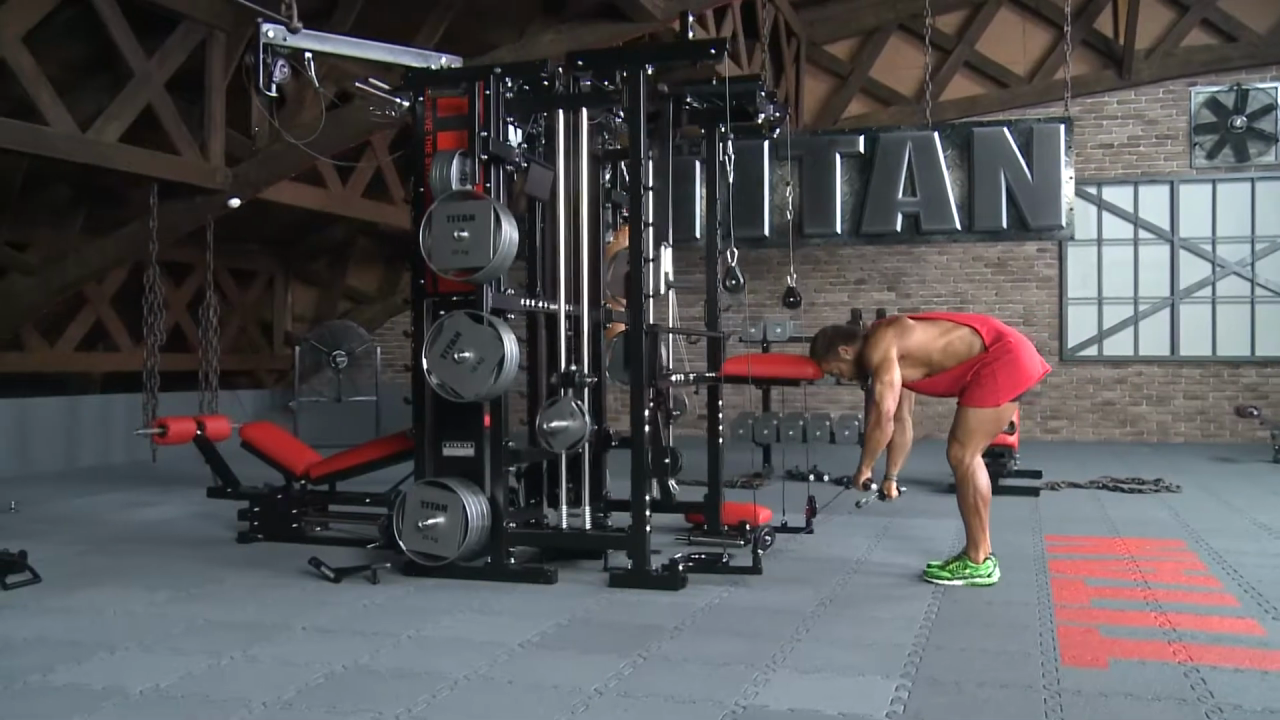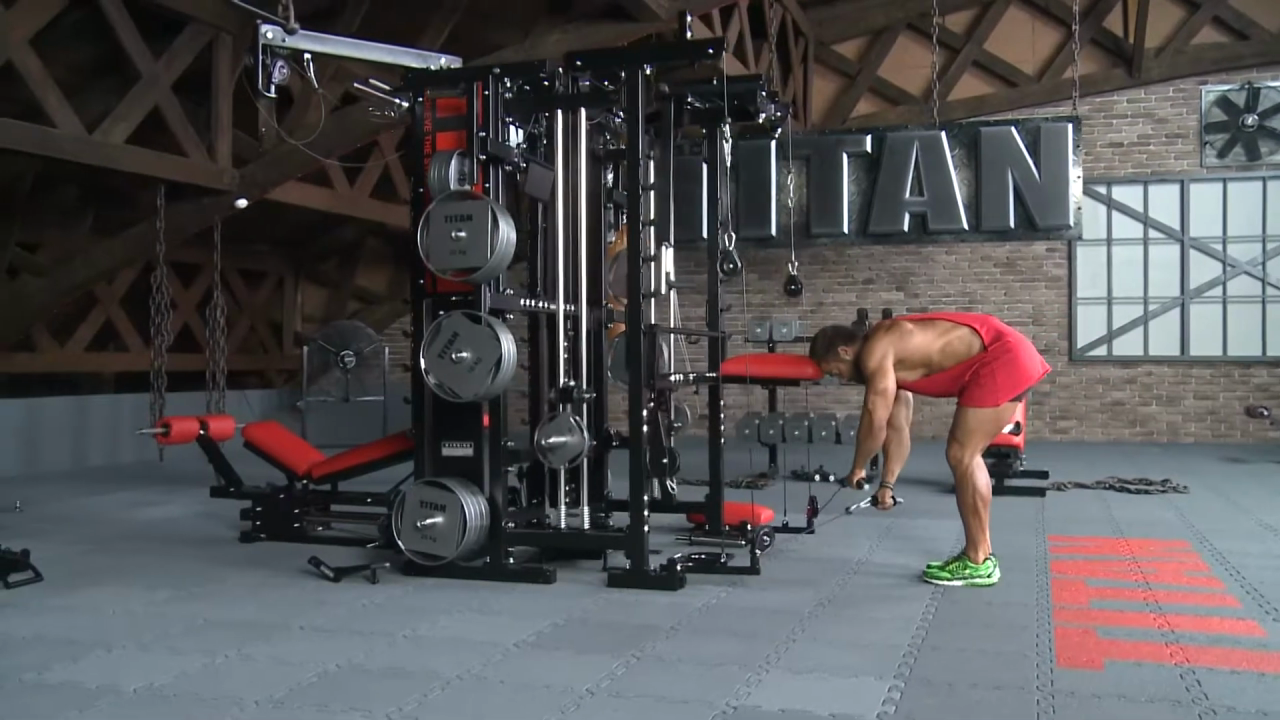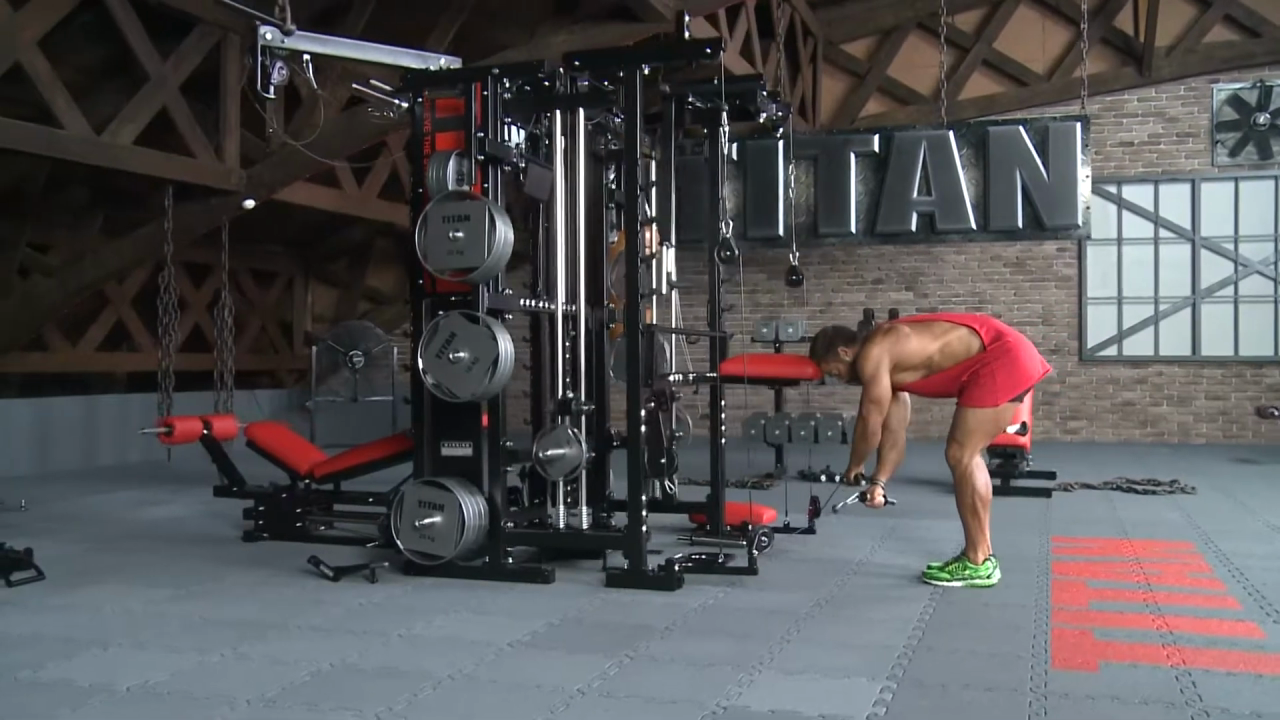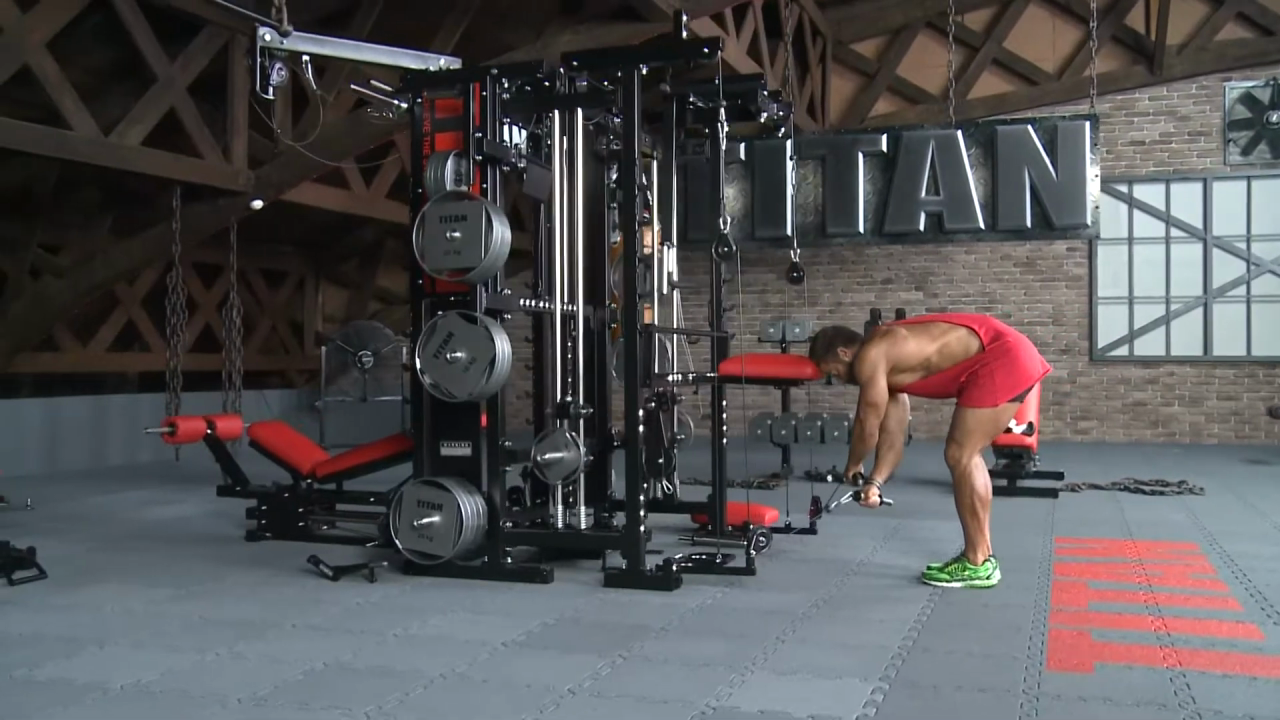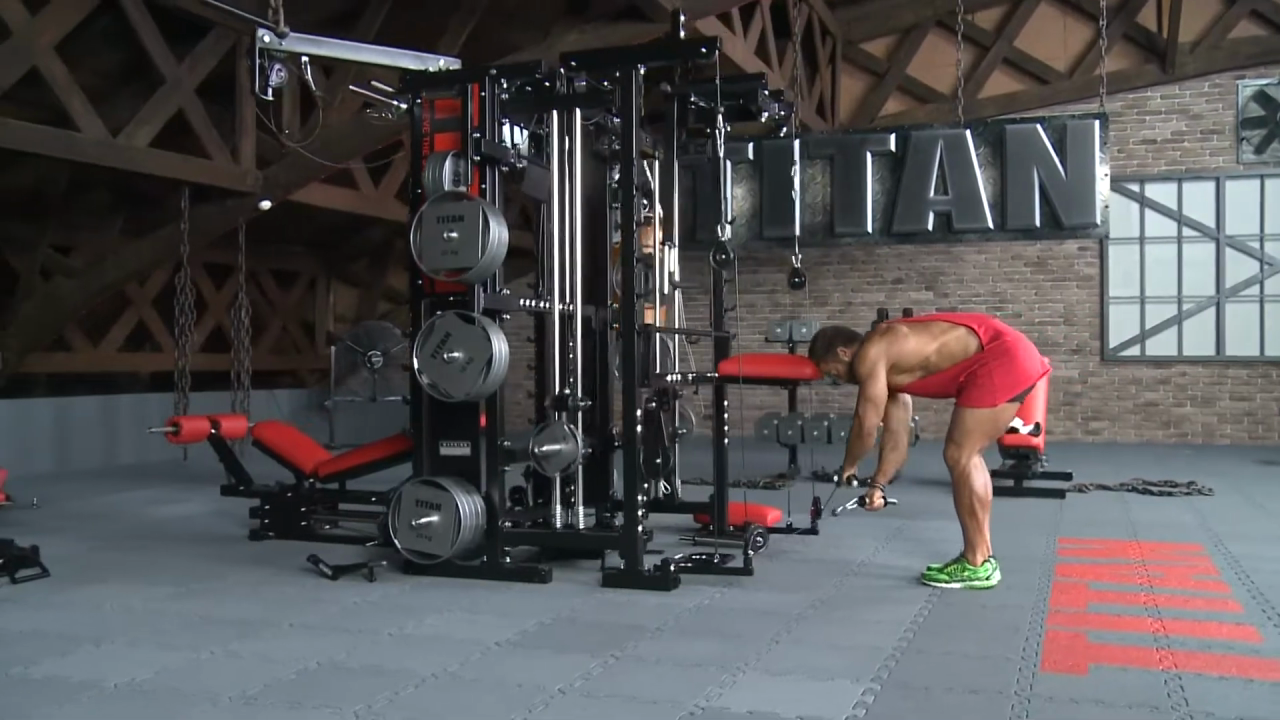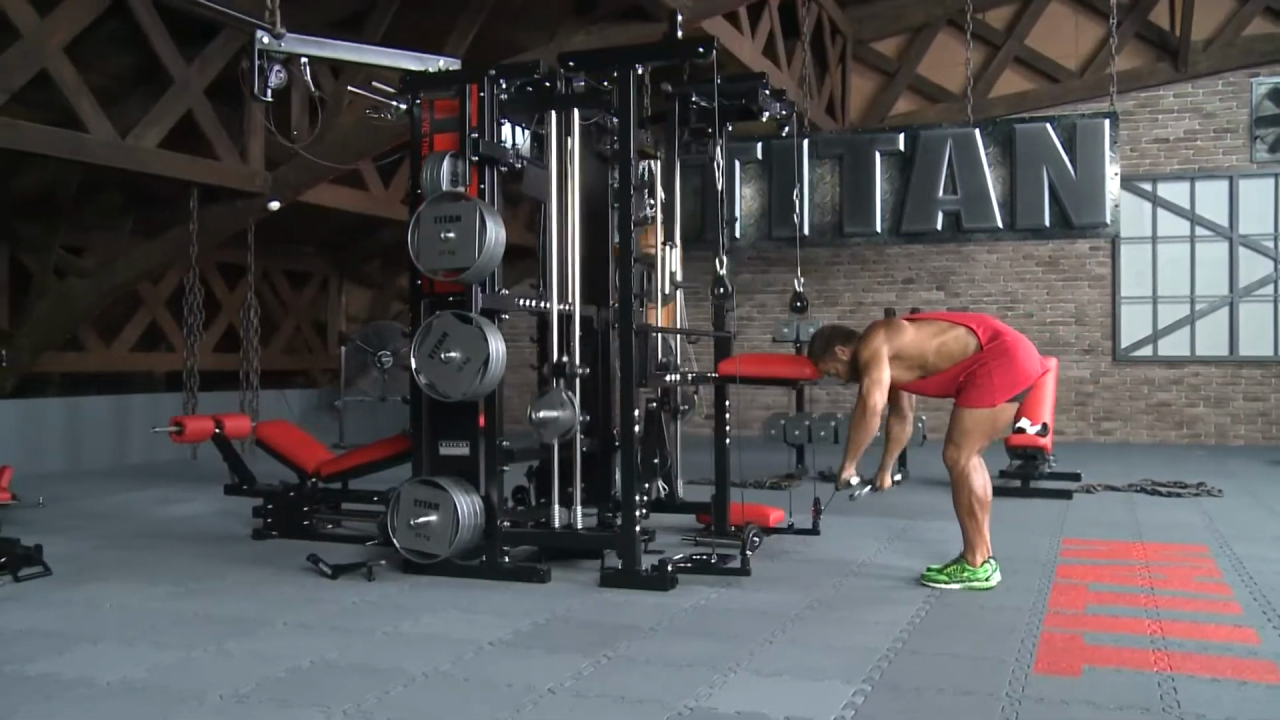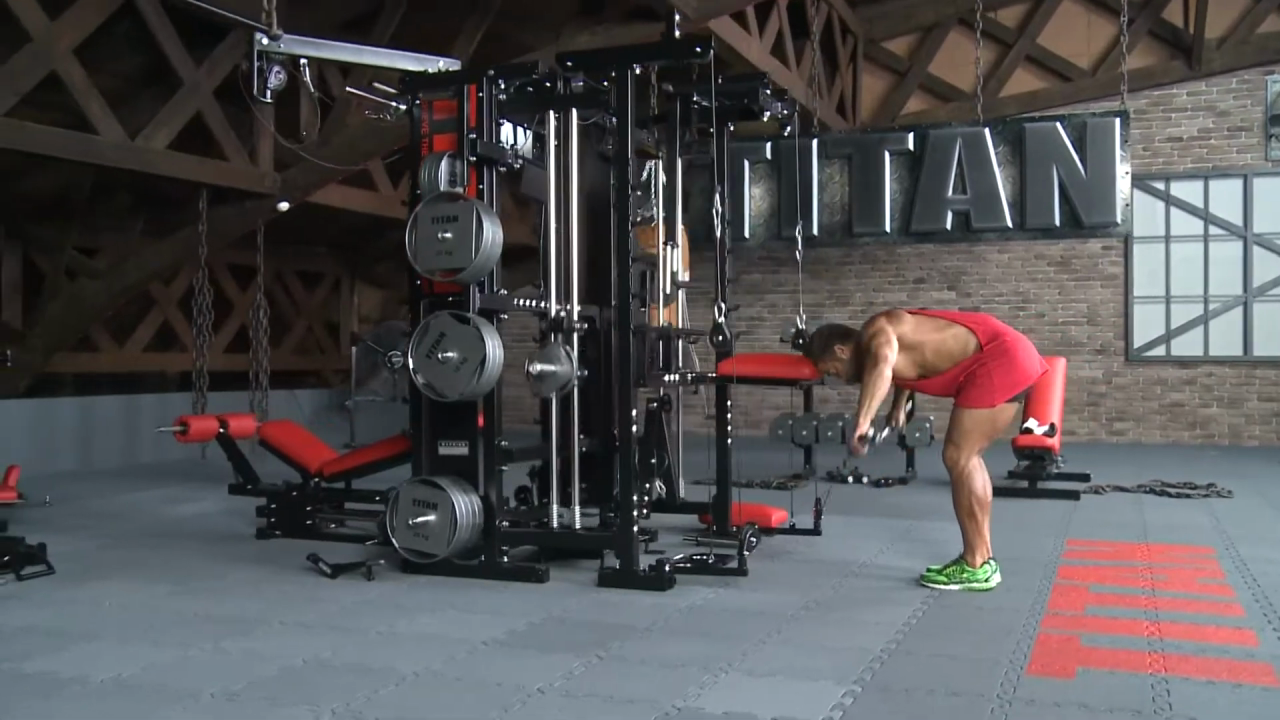
dt=0.2s
person 1, frame 1
left shoulder: (878, 347)
right shoulder: (892, 357)
left elbow: (882, 414)
right elbow: (900, 420)
left wrist: (864, 469)
right wrist: (891, 476)
left hip: (1002, 360)
right hip: (1006, 357)
left knee: (962, 456)
right knee: (966, 455)
left ankle: (979, 563)
right ankle: (979, 554)
person 1, frame 2
left shoulder: (875, 351)
right shoulder: (890, 361)
left elbow: (875, 421)
right elbow: (897, 427)
left wrist: (858, 469)
right wrist: (887, 484)
left hip: (1001, 360)
right hip: (1007, 356)
left knee: (961, 456)
right knee: (967, 455)
left ankle: (978, 563)
right ankle: (980, 554)
person 1, frame 3
left shoulder: (873, 355)
right shoulder: (889, 363)
left elbow: (870, 425)
right elbow: (893, 431)
left wrist: (855, 467)
right wrist: (878, 483)
left hip: (1001, 359)
right hip: (1008, 355)
left knee: (961, 456)
right knee: (967, 455)
left ankle: (978, 564)
right ankle: (980, 555)
person 1, frame 4
left shoulder: (871, 357)
right shoulder: (888, 365)
left elbow: (867, 426)
right elbow: (892, 434)
left wrist: (853, 466)
right wrist: (874, 482)
left hip: (1001, 360)
right hip: (1009, 355)
left knee: (960, 457)
right knee: (967, 456)
left ankle: (978, 565)
right ankle: (980, 556)
person 1, frame 5
left shoulder: (871, 354)
right shoulder: (887, 365)
left elbow: (866, 424)
right elbow: (896, 434)
left wrist: (848, 467)
right wrist: (878, 485)
left hip: (1001, 360)
right hip: (1009, 355)
left knee: (959, 457)
right knee: (967, 456)
left ankle: (977, 566)
right ankle: (981, 557)
person 1, frame 6
left shoulder: (871, 347)
right shoulder: (887, 358)
left elbow: (871, 406)
right elbow: (901, 415)
left wrist: (848, 465)
right wrist: (886, 469)
left hip: (1000, 360)
right hip: (1009, 356)
left knee: (959, 457)
right knee: (967, 457)
left ankle: (977, 566)
right ankle: (982, 558)
person 1, frame 7
left shoulder: (873, 334)
right shoulder: (884, 346)
left elbow: (883, 360)
right elbow: (897, 368)
left wrist: (862, 424)
right wrist: (898, 409)
left hip: (999, 360)
right hip: (1009, 355)
left knee: (959, 458)
right knee: (967, 457)
left ankle: (977, 568)
right ankle: (982, 559)
